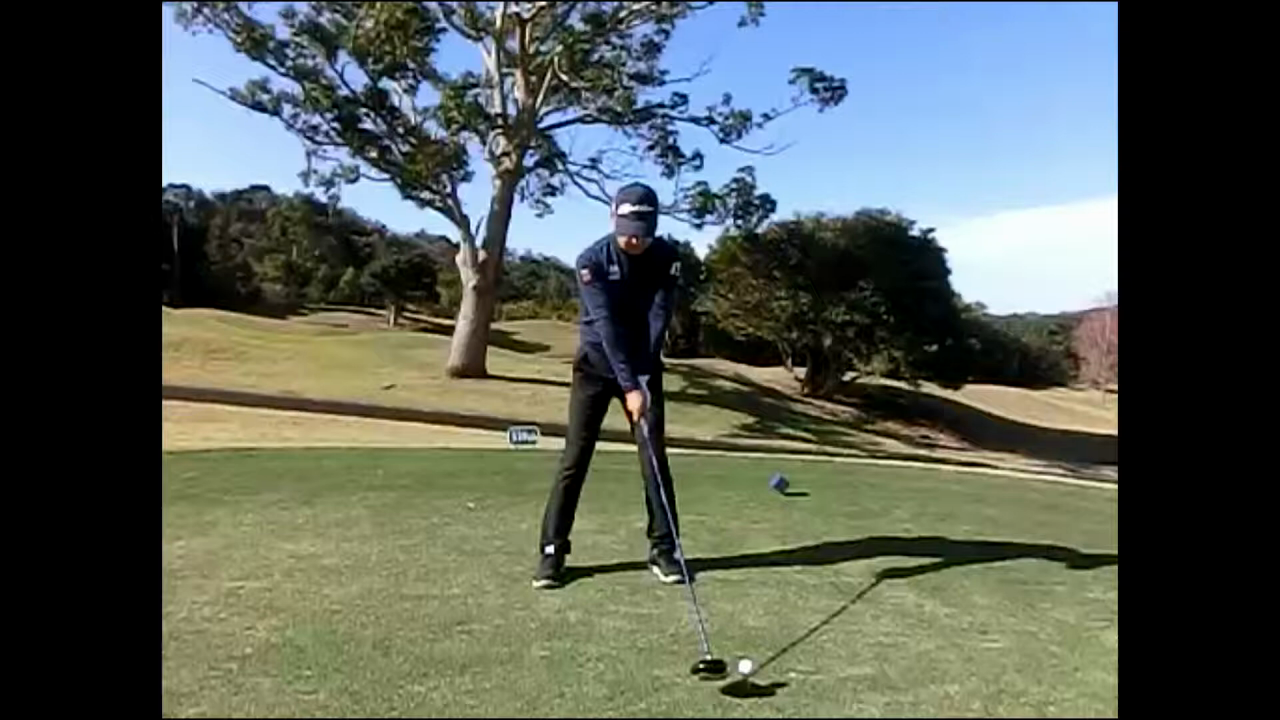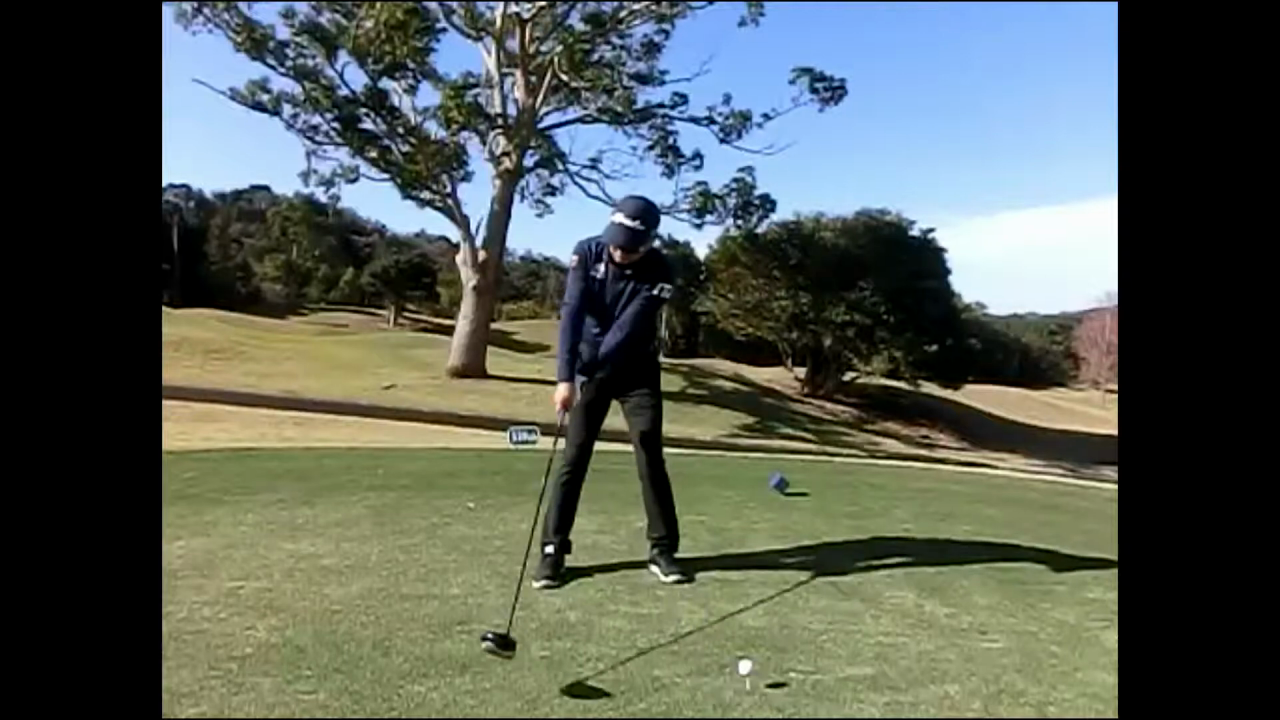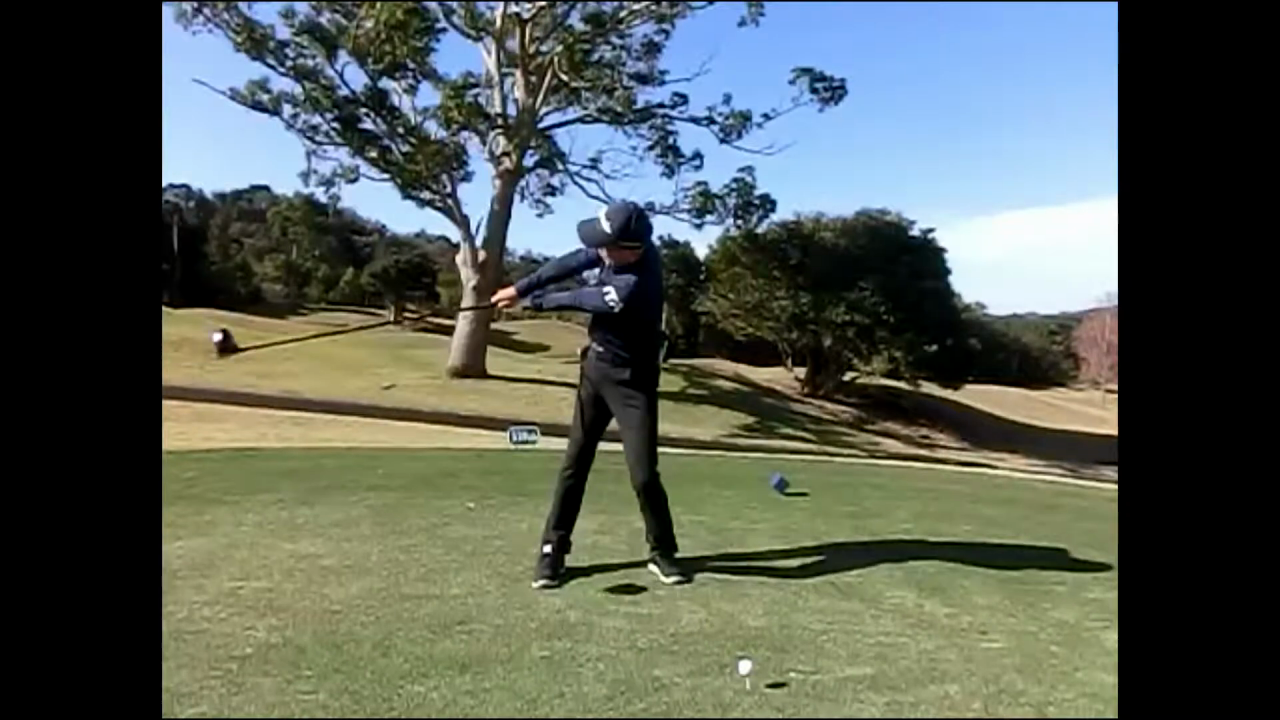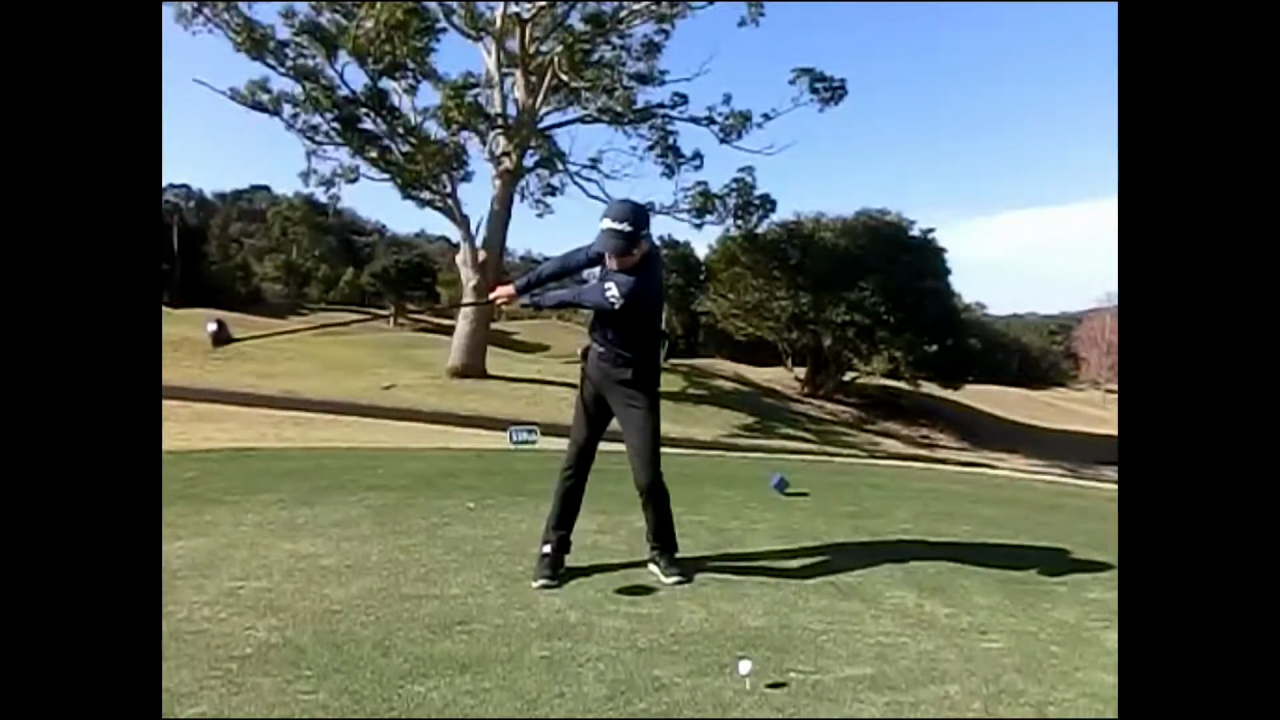
dt=0.7s
person 1, frame 1
left shoulder: (666, 258)
right shoulder: (591, 261)
left elbow: (658, 319)
right elbow: (606, 325)
left wrist: (642, 379)
right wrist: (628, 385)
left hip: (644, 367)
right hip: (595, 365)
left knee: (655, 460)
right knee: (575, 458)
left ankle: (662, 549)
right ankle: (552, 549)
person 1, frame 2
left shoulder: (658, 273)
right shoulder: (586, 252)
left elbow: (625, 330)
right elbow: (572, 314)
left wrist: (584, 376)
right wrist: (565, 375)
left hip: (637, 371)
right hip: (585, 366)
left knee: (651, 462)
right knee: (573, 459)
left ankle: (662, 550)
right ankle: (553, 549)
person 1, frame 3
left shoulder: (635, 287)
right shoulder: (626, 247)
left elbow: (576, 300)
right elbow: (574, 261)
left wrist: (533, 300)
right wrist: (521, 287)
left hip: (632, 378)
right hip: (596, 365)
left knee: (644, 474)
right knee: (575, 461)
left ankle: (662, 552)
right ankle: (553, 549)
person 1, frame 4
left shoulder: (636, 286)
right shoulder: (620, 248)
left elbow: (576, 297)
right elbow: (572, 261)
left wrist: (531, 298)
right wrist: (518, 285)
left hip: (632, 379)
right hip: (597, 365)
left knee: (647, 475)
right knee: (576, 461)
left ankle: (662, 552)
right ankle: (553, 548)
